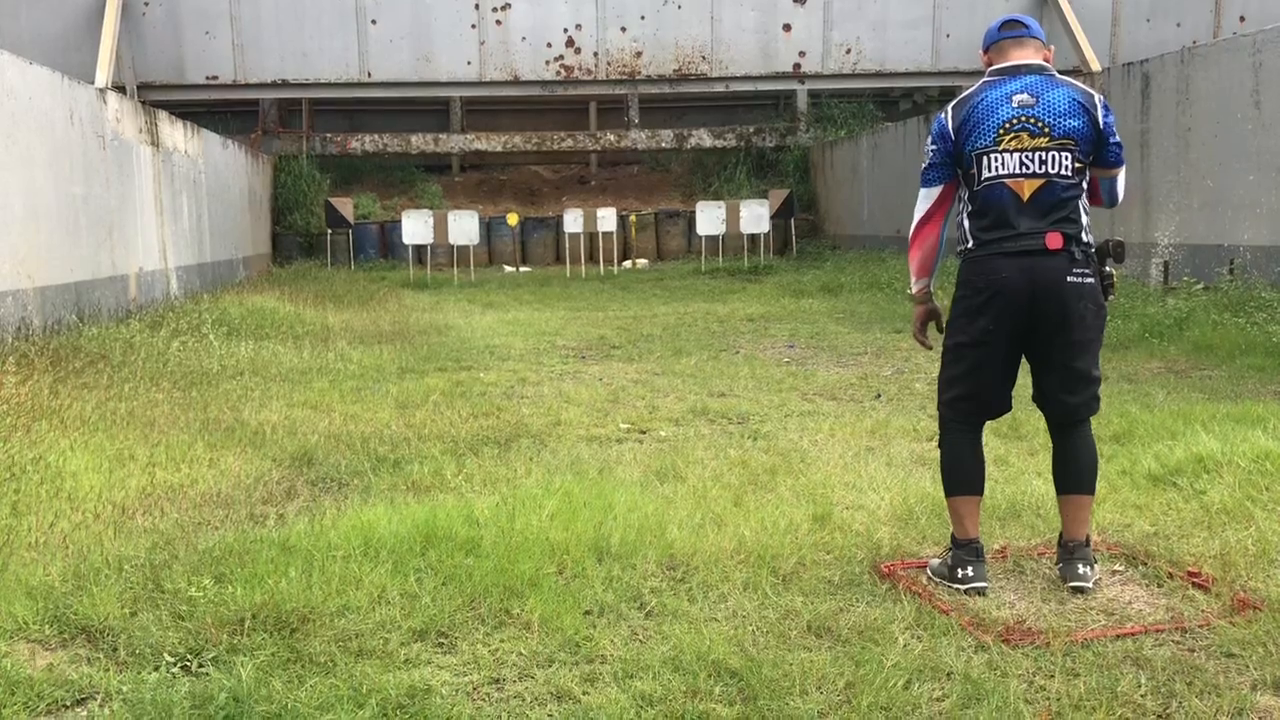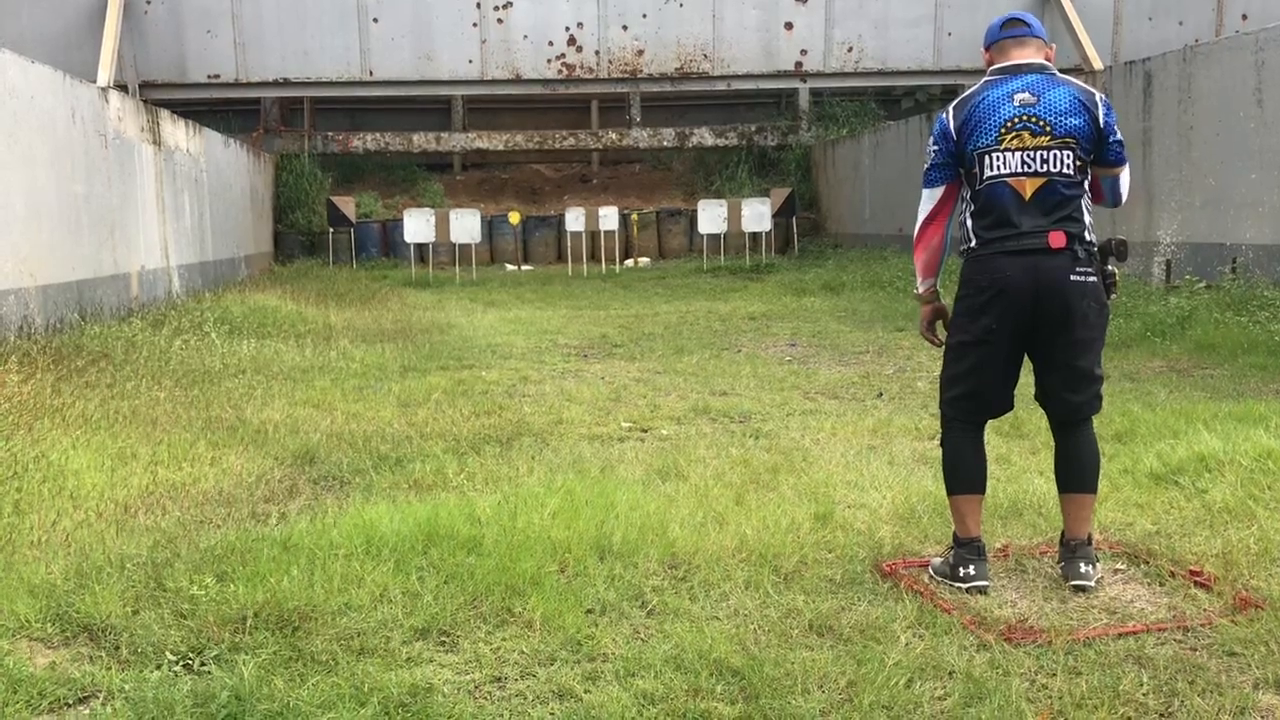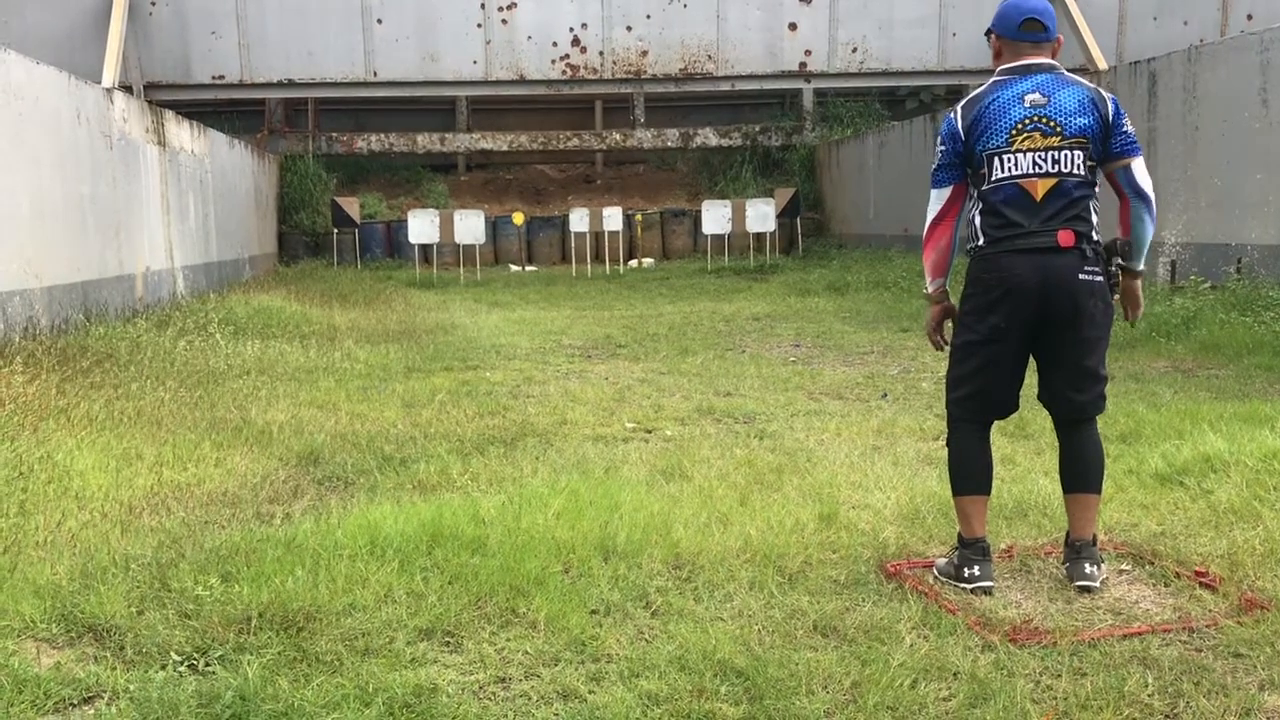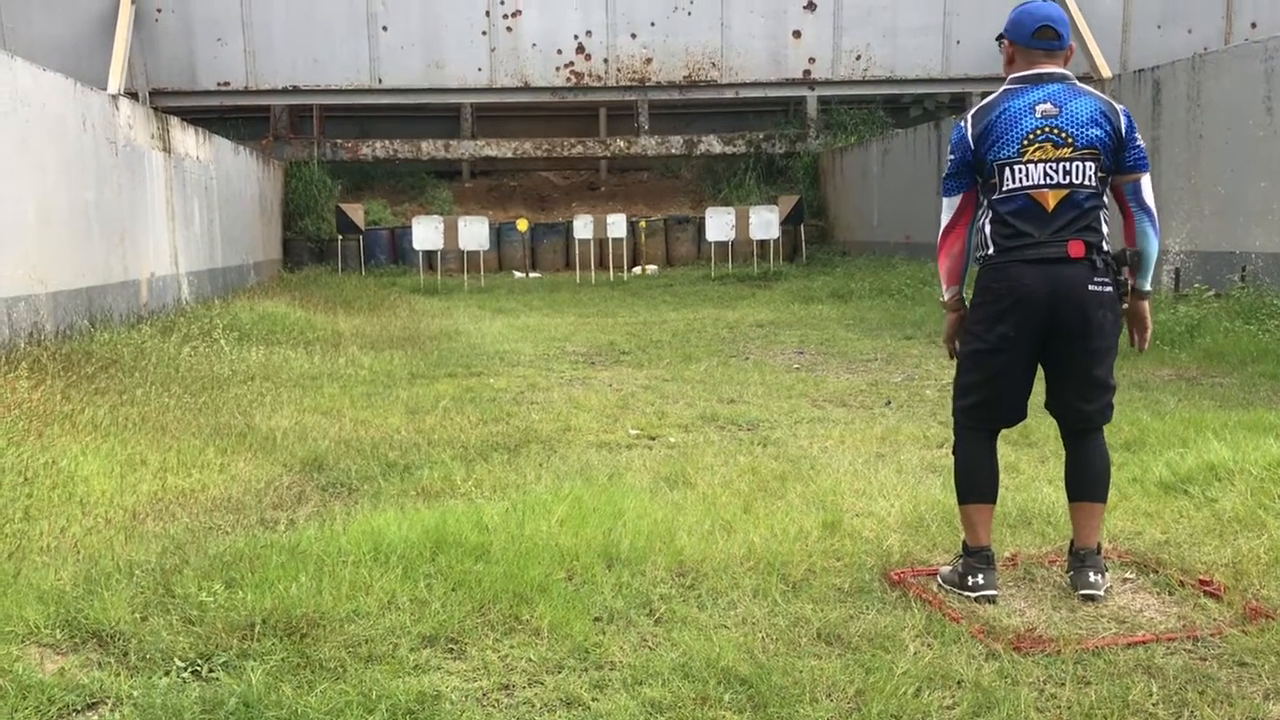
dt=0.5s
person 1, frame 1
left shoulder: (959, 113)
right shoulder: (1088, 103)
left elbow: (931, 211)
right elbow: (1110, 193)
left wrist: (921, 293)
left hip: (989, 278)
right hip: (1068, 275)
left knee: (961, 416)
right knee: (1071, 416)
left ankle: (966, 558)
right ankle: (1077, 556)
person 1, frame 2
left shoulder: (960, 112)
right shoulder: (1088, 102)
left elbow: (935, 210)
right elbow: (1114, 193)
left wrist: (927, 292)
left hip: (992, 277)
right hip: (1069, 274)
left knee: (962, 414)
right knee: (1073, 414)
left ankle: (968, 555)
right ankle: (1078, 554)
person 1, frame 3
left shoulder: (969, 111)
right shoulder: (1096, 102)
left elbow: (944, 211)
right elbow: (1138, 194)
left wrist: (937, 293)
right wrist: (1131, 270)
left hip: (998, 274)
right hip: (1077, 272)
left knee: (970, 414)
right knee: (1078, 414)
left ankle: (973, 557)
right ankle: (1084, 555)
person 1, frame 4
left shoulder: (980, 119)
right shoulder: (1109, 114)
left elbow: (957, 221)
right elbow: (1140, 209)
left wrist: (953, 303)
right wrist: (1139, 292)
left hip: (1007, 286)
right hip: (1087, 285)
left knee: (976, 423)
right knee: (1085, 425)
left ankle: (977, 565)
right ankle: (1088, 564)
